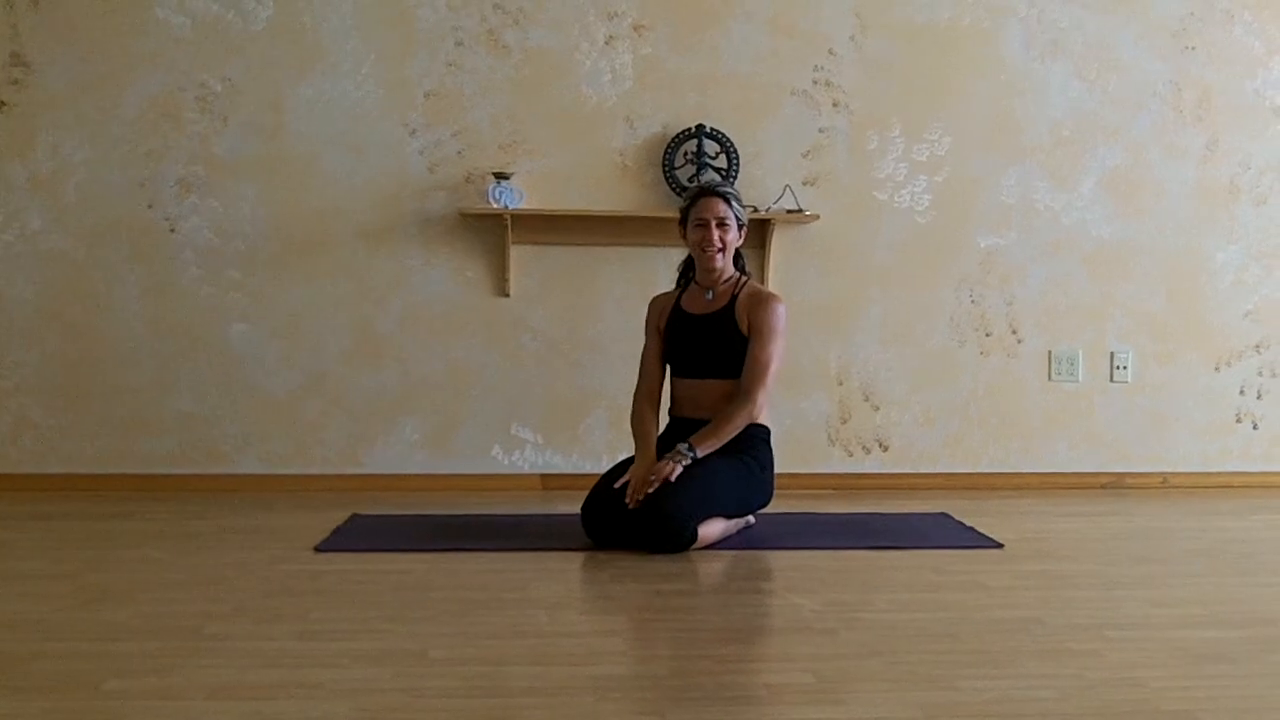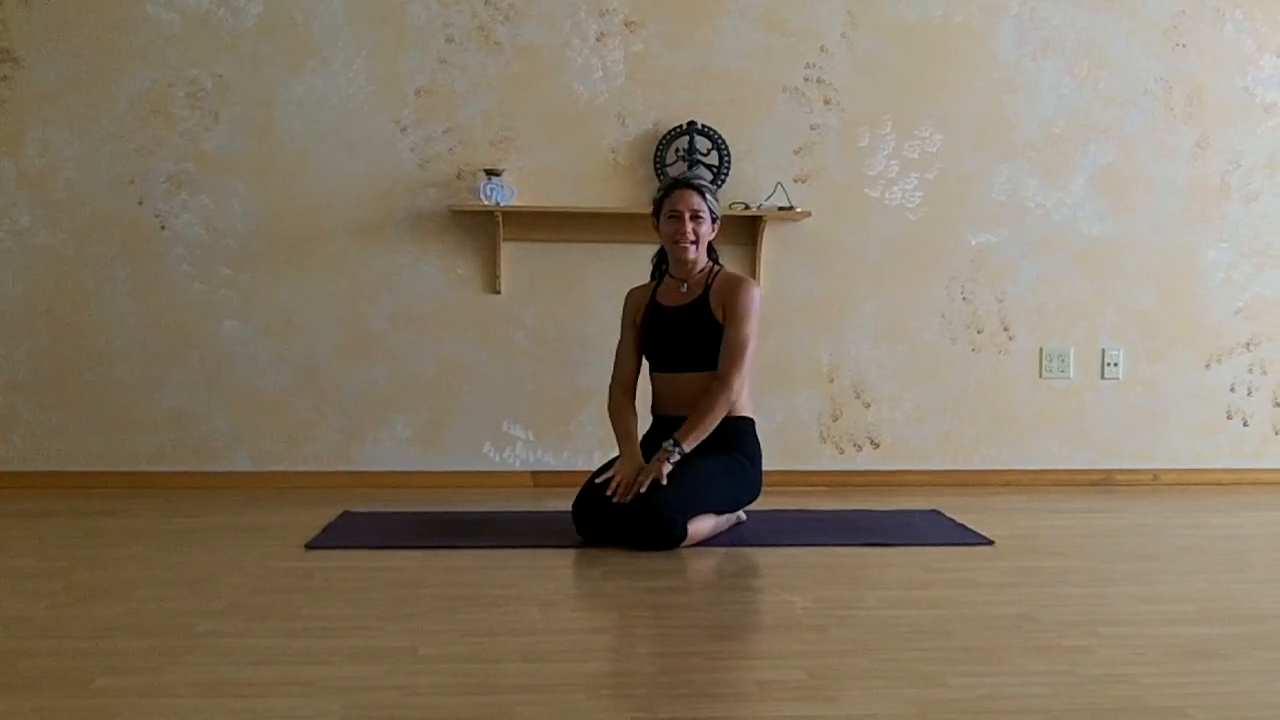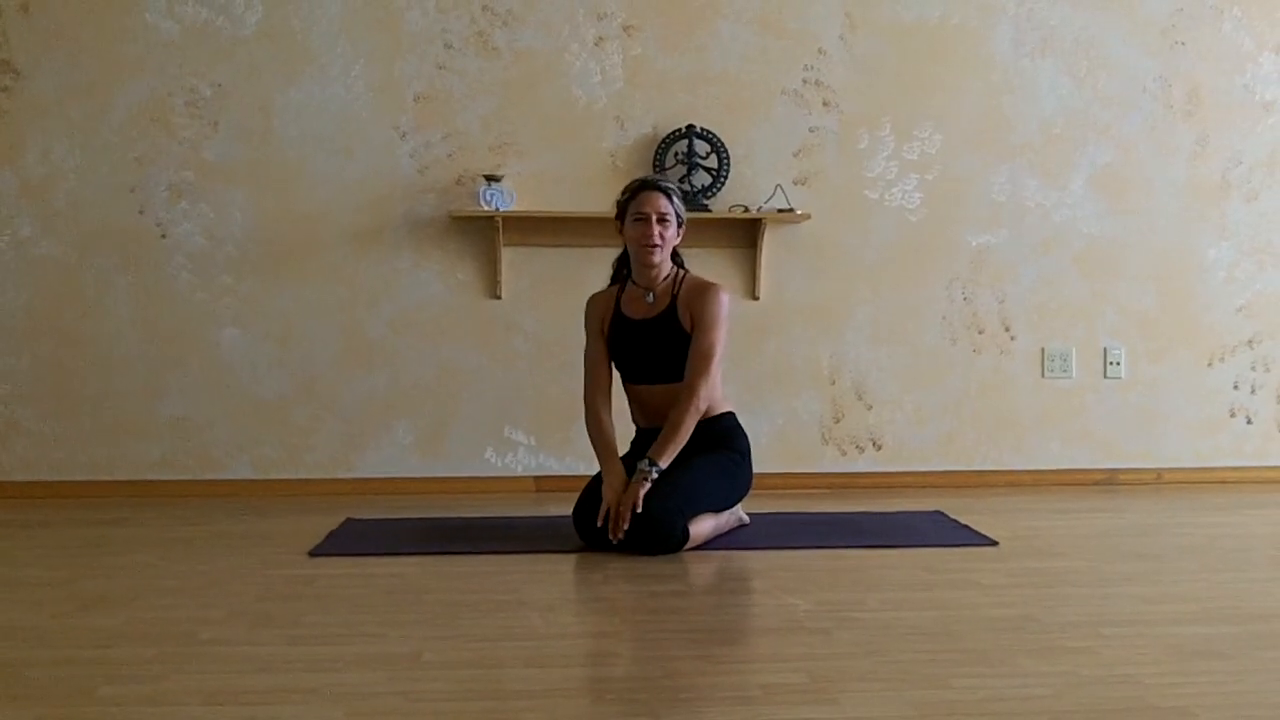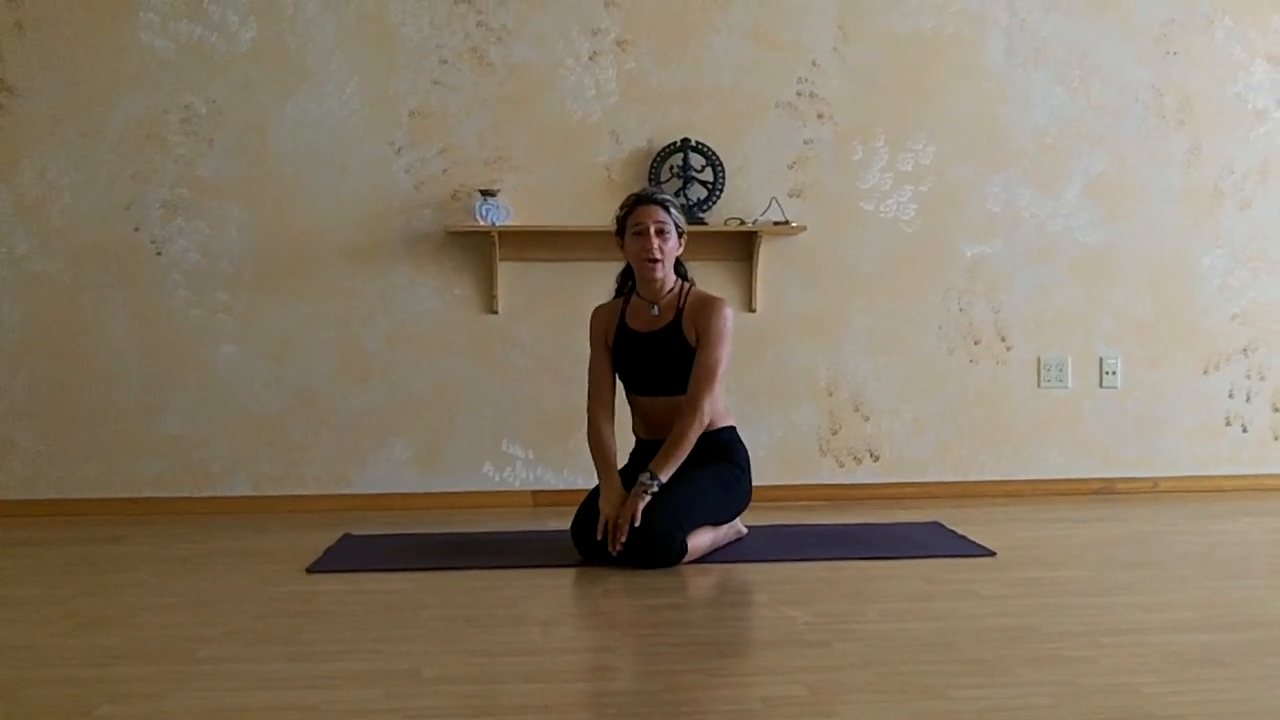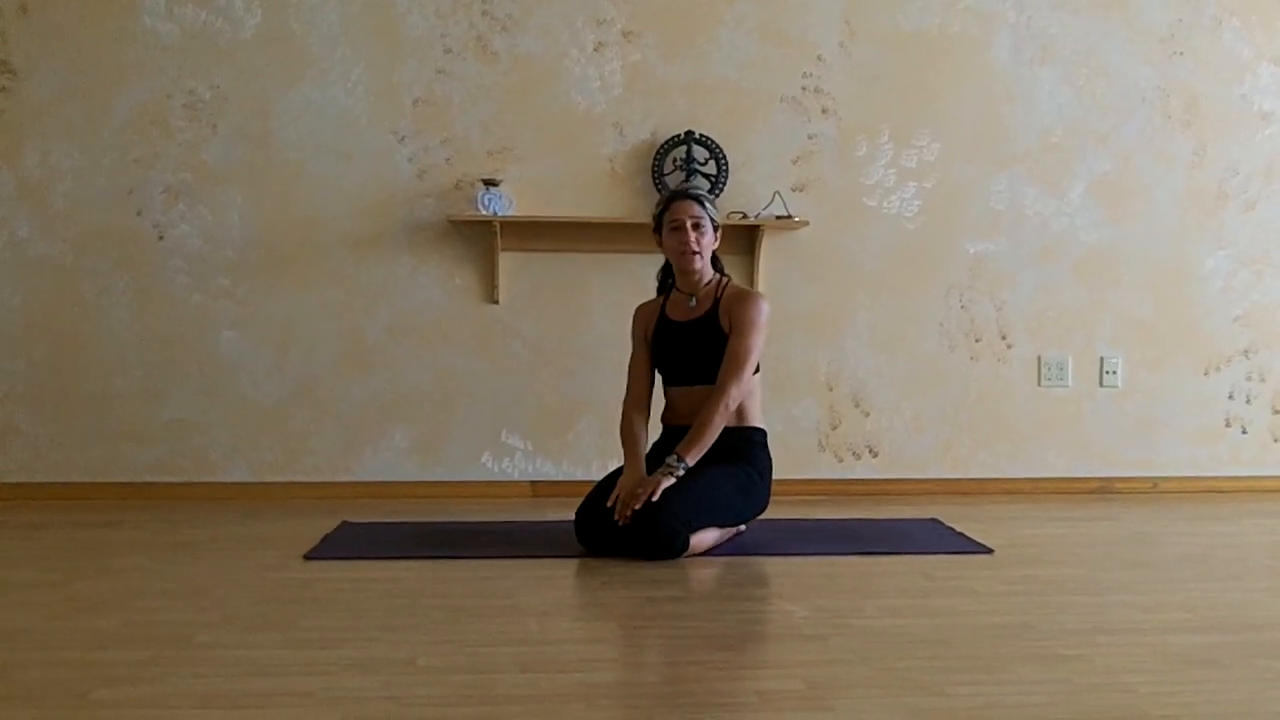
dt=1s
person 1, frame 1
left shoulder: (763, 305)
right shoulder: (663, 306)
left elbow: (752, 402)
right elbow: (647, 394)
left wrist: (684, 456)
right wrist: (647, 456)
left hip: (741, 451)
right hip: (676, 440)
left knee: (665, 517)
right knee: (599, 515)
left ankle: (734, 518)
right ankle: (724, 520)
person 1, frame 2
left shoulder: (737, 290)
right shoulder: (639, 300)
left elbow: (729, 387)
right elbow: (621, 388)
left wrist: (671, 454)
right wrist: (630, 453)
left hip: (728, 444)
right hip: (660, 439)
left knee: (652, 516)
right knee: (590, 514)
left ankle: (724, 514)
right ankle: (715, 513)
person 1, frame 3
left shoulder: (706, 296)
right shoulder: (601, 306)
left elbow: (695, 397)
right elbow: (596, 401)
left wrist: (647, 473)
right wrist: (613, 473)
left hip: (716, 444)
right hip: (649, 445)
left knee: (650, 522)
right knee: (593, 522)
left ankle: (725, 515)
person 1, frame 4
left shoulder: (710, 311)
right shoulder: (606, 318)
left elbow: (699, 411)
right elbow: (599, 412)
left wrist: (647, 486)
right wrist: (611, 486)
left hip: (715, 458)
right hip: (648, 456)
left knee: (648, 535)
right knee: (590, 536)
left ankle: (723, 527)
person 1, frame 5
left shoulder: (746, 303)
right shoulder: (647, 315)
left elbow: (727, 398)
right elbow: (636, 404)
left wrist: (672, 470)
right wrist: (635, 469)
left hip: (738, 456)
right hip: (671, 448)
left knee: (654, 524)
right knee: (593, 524)
left ankle: (725, 524)
right ankle: (715, 521)
